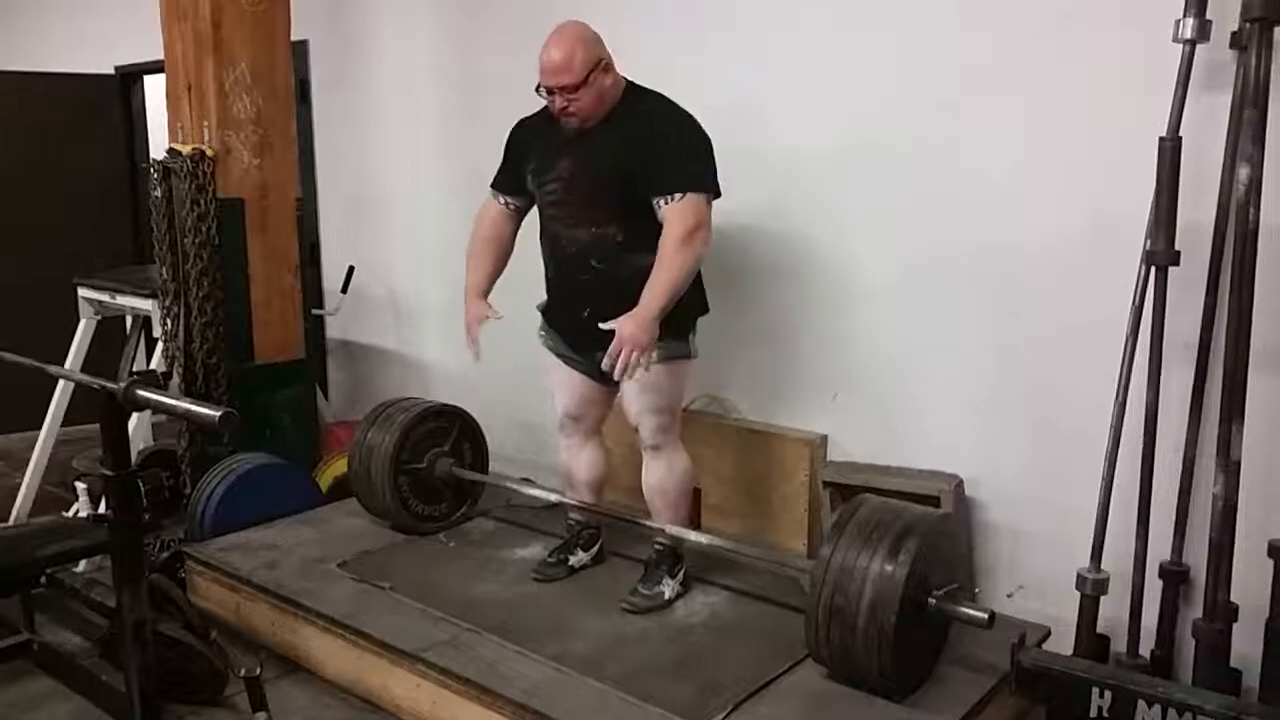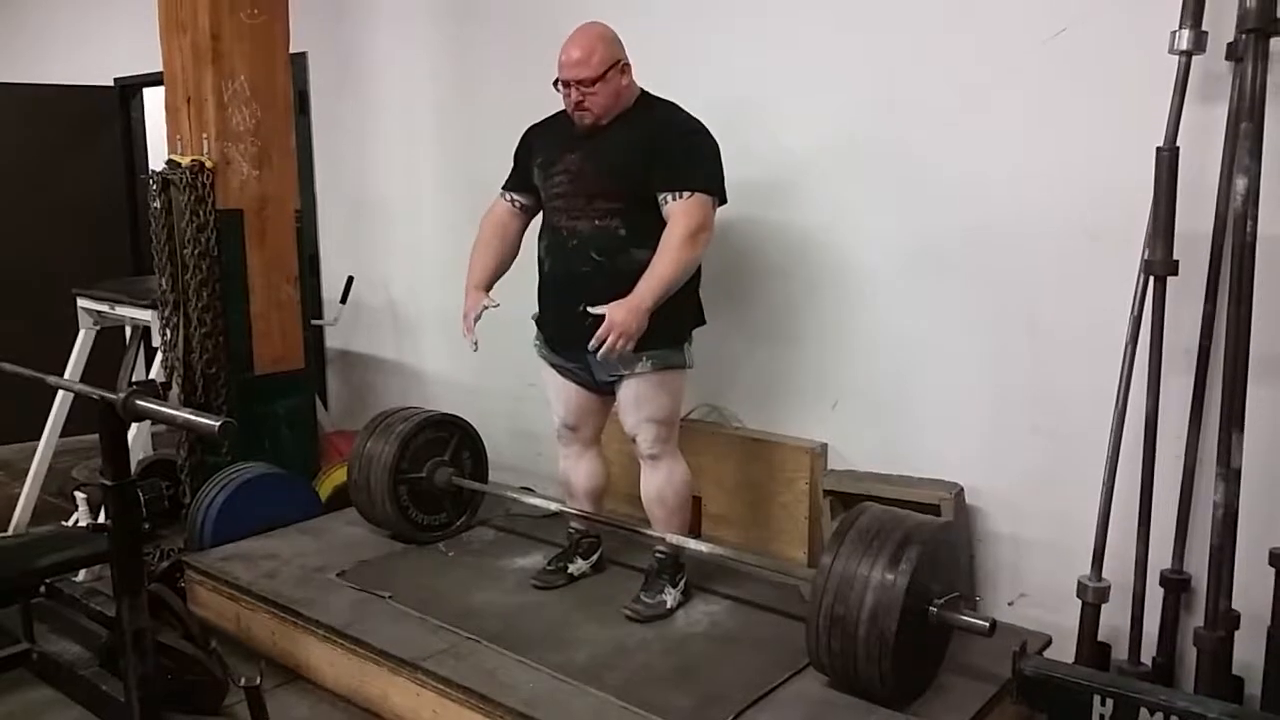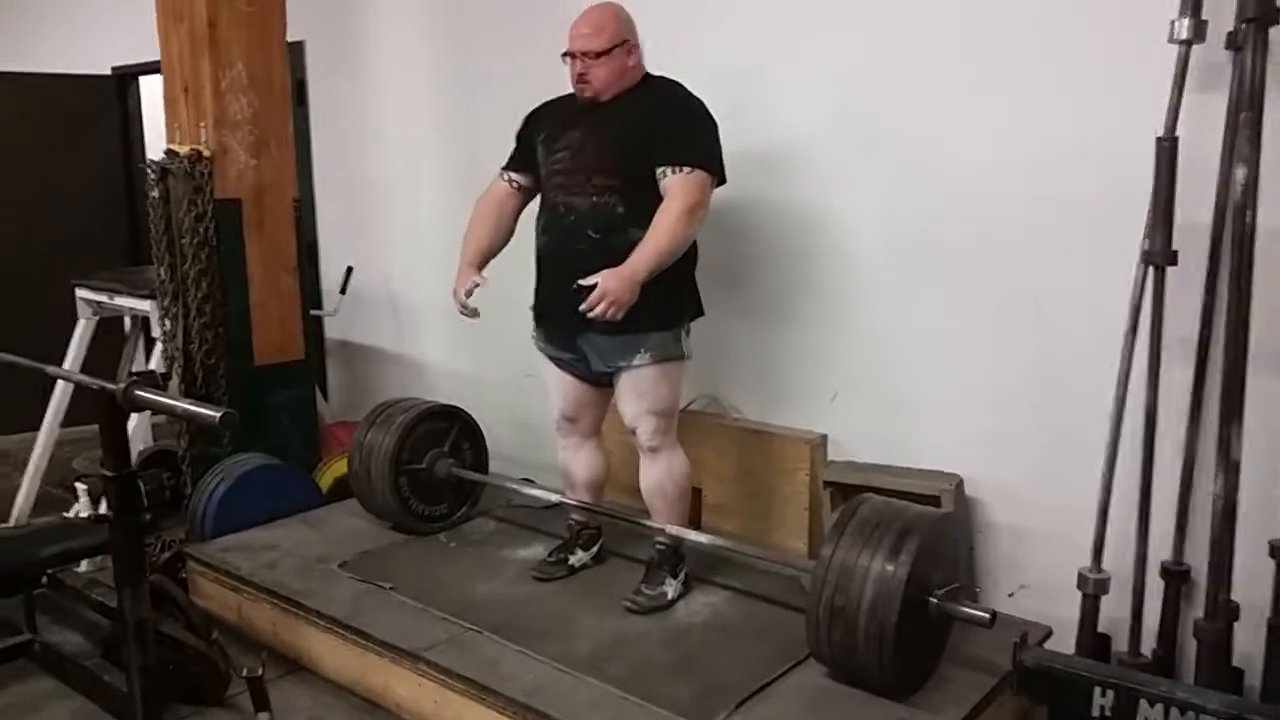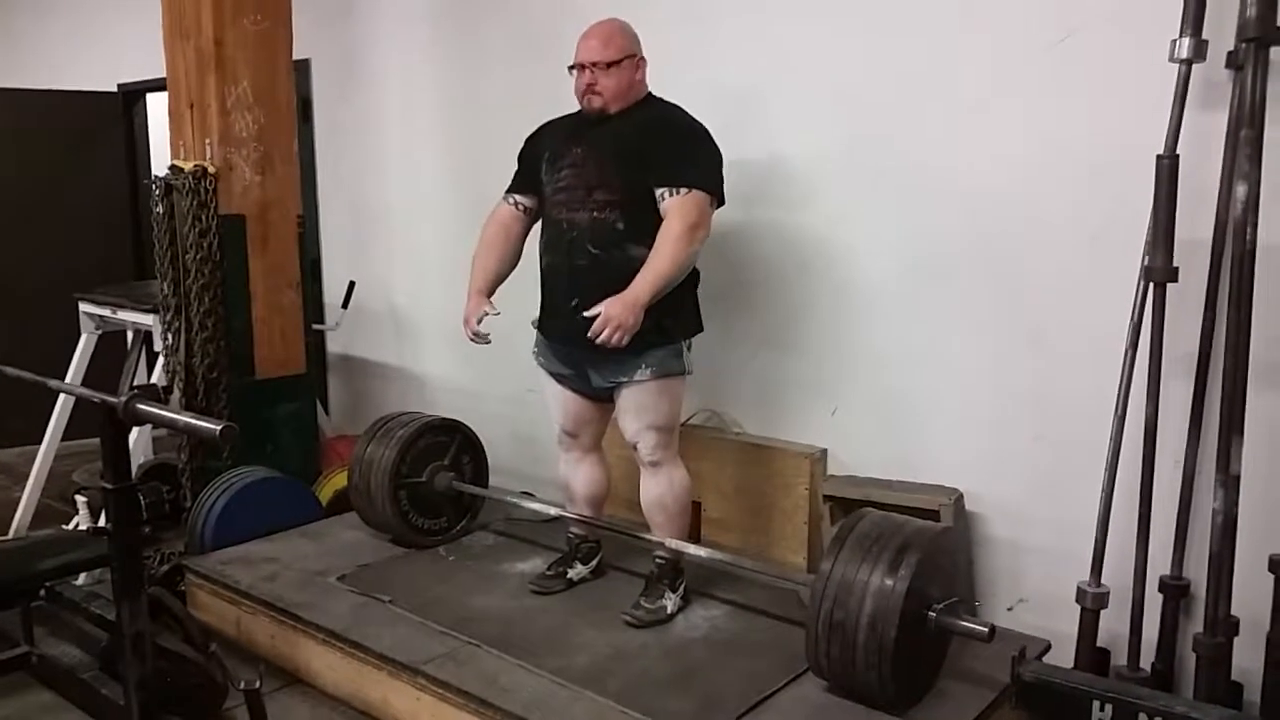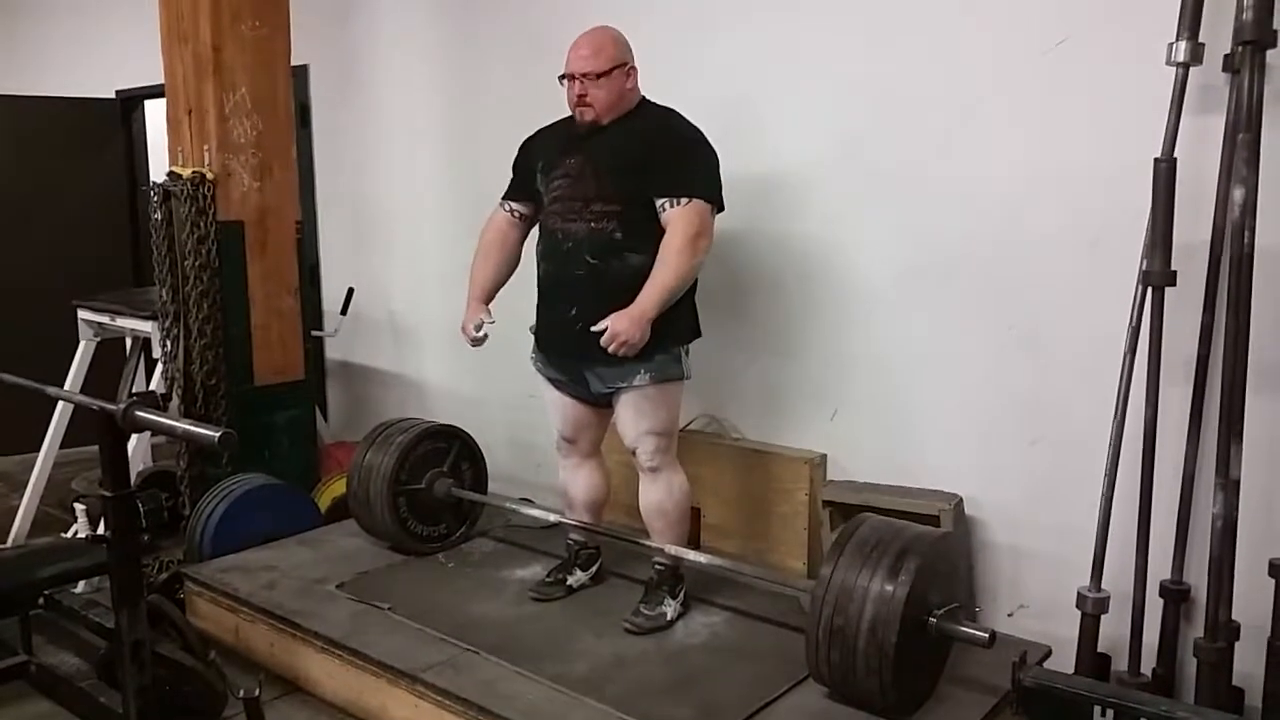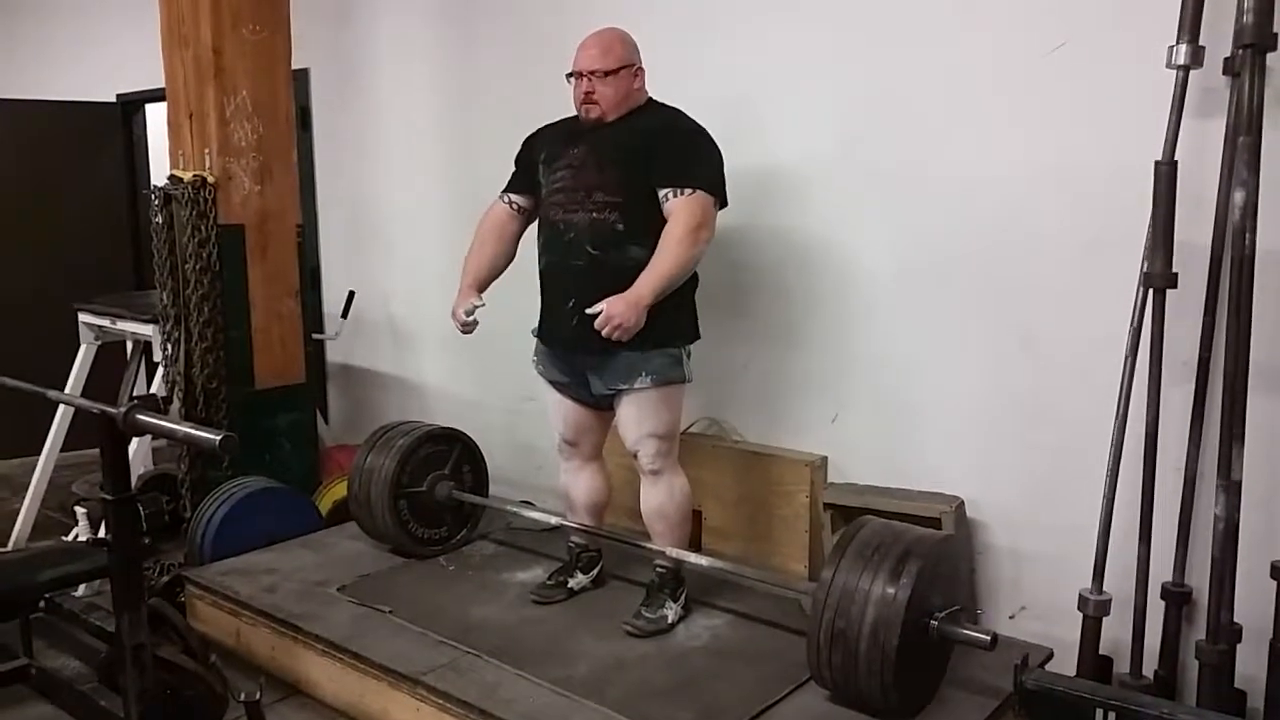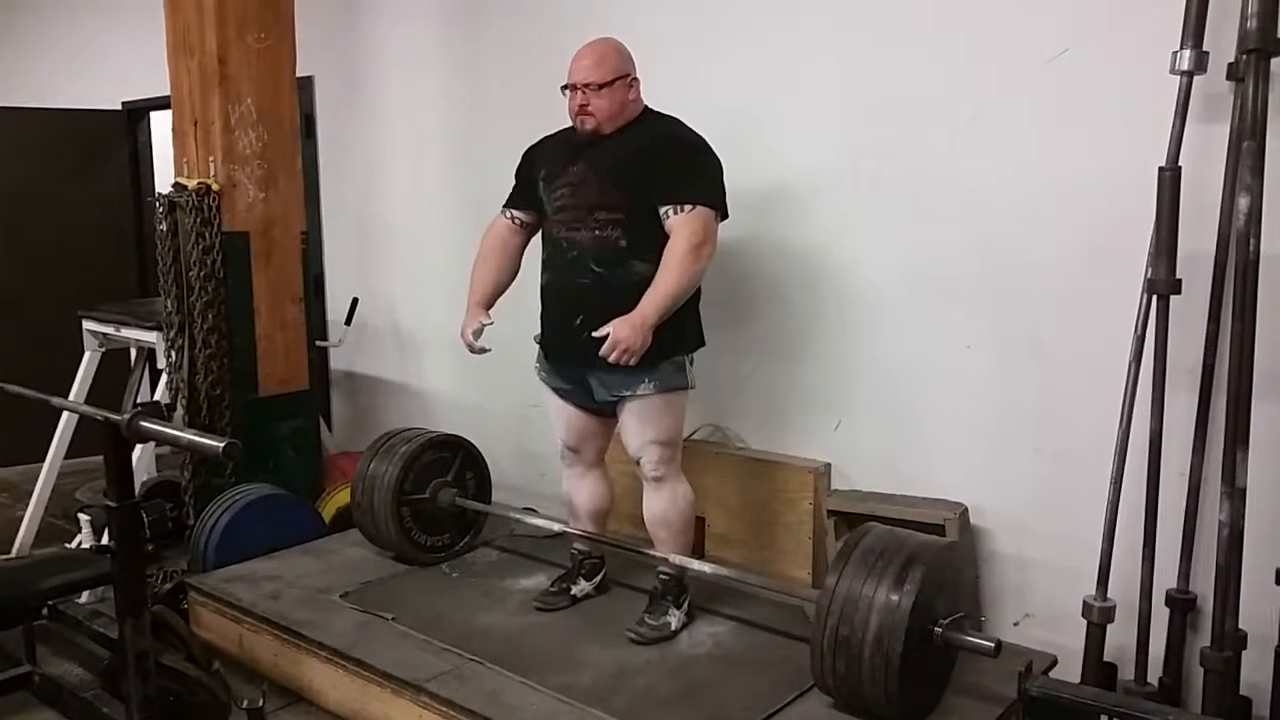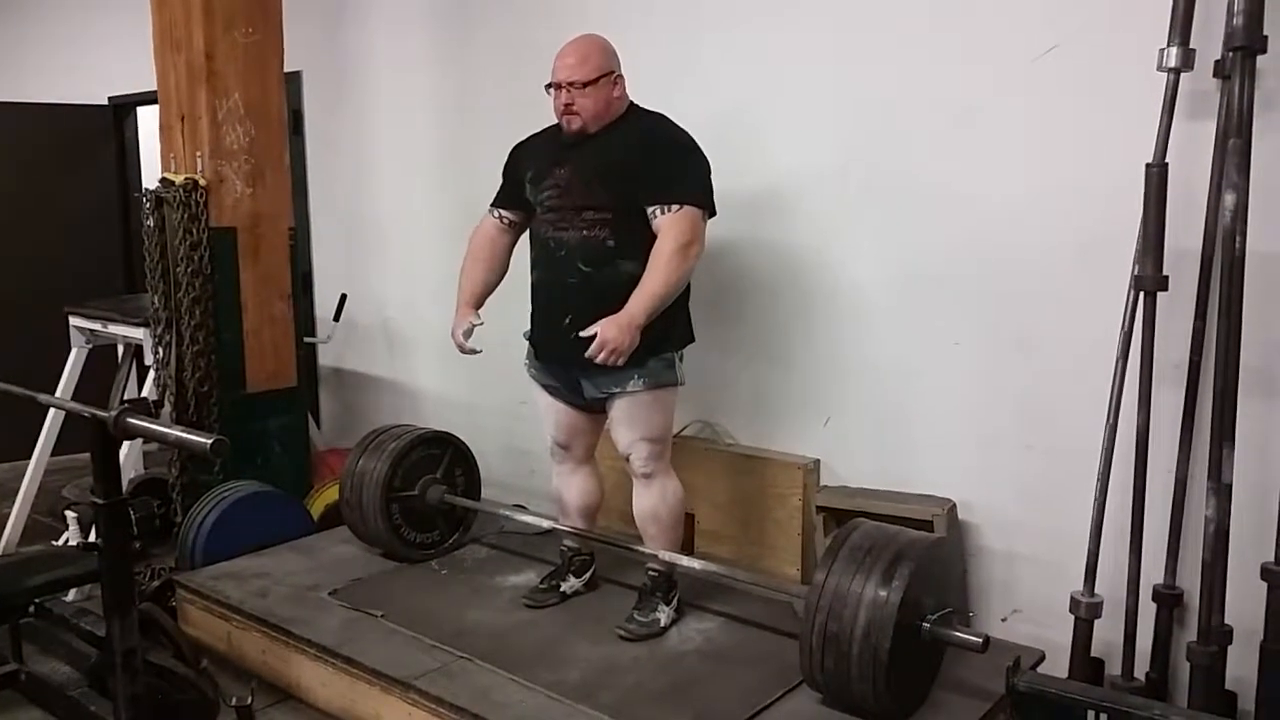
dt=0.5s
person 1, frame 1
left shoulder: (661, 127)
right shoulder: (531, 133)
left elbow: (687, 226)
right elbow: (499, 212)
left wrist: (647, 317)
right wrist: (476, 294)
left hip: (649, 319)
right hip: (568, 319)
left knee: (656, 436)
right knee: (573, 427)
left ankle: (669, 559)
right ankle: (583, 536)
person 1, frame 2
left shoulder: (672, 132)
right shoulder: (543, 137)
left elbow: (691, 226)
right elbow: (507, 213)
left wrist: (639, 305)
right wrist: (477, 286)
left hip: (644, 332)
right hip: (563, 328)
left knee: (654, 445)
right knee: (573, 437)
left ankle: (669, 569)
right ankle: (583, 545)
person 1, frame 3
left shoulder: (671, 110)
right shoulder: (548, 119)
left elbow: (688, 201)
right elbow: (505, 192)
left wrist: (632, 275)
right wrist: (470, 263)
left hip: (642, 316)
right hip: (561, 312)
left knee: (654, 436)
right knee: (573, 427)
left ankle: (670, 561)
right ankle: (583, 537)
person 1, frame 4
left shoulder: (672, 132)
right shoulder: (550, 138)
left elbow: (687, 223)
right elbow: (510, 216)
left wrist: (634, 301)
right wrist: (479, 291)
left hip: (643, 334)
right hip: (562, 330)
left knee: (654, 450)
right knee: (575, 443)
left ankle: (669, 574)
right ankle: (583, 550)
person 1, frame 5
left shoulder: (669, 139)
right shoulder: (544, 145)
left elbow: (689, 233)
right elbow: (507, 223)
left wrist: (642, 313)
right wrist: (477, 298)
left hip: (639, 339)
right hip: (560, 337)
left knee: (653, 456)
right knee: (573, 448)
left ankle: (668, 581)
right ankle: (582, 555)
person 1, frame 6
left shoulder: (673, 135)
right shoulder: (548, 142)
left elbow: (692, 224)
right elbow: (505, 216)
left wrist: (638, 299)
right wrist: (470, 286)
left hip: (642, 340)
right hip: (563, 335)
left knee: (654, 459)
right knee: (575, 451)
left ankle: (669, 583)
right ankle: (583, 559)
person 1, frame 7
left shoulder: (672, 147)
right shoulder: (547, 154)
left elbow: (693, 239)
right elbow: (508, 230)
left wrist: (643, 320)
right wrist: (478, 304)
left hip: (646, 350)
right hip: (565, 346)
left knee: (657, 465)
right knee: (577, 458)
left ankle: (672, 590)
right ankle: (586, 565)
person 1, frame 8
left shoulder: (659, 145)
right shoulder: (533, 153)
left elbow: (681, 239)
right elbow: (495, 230)
left wrist: (630, 321)
right wrist: (468, 304)
left hip: (635, 348)
right hip: (554, 344)
left knee: (647, 462)
right knee: (567, 455)
left ankle: (662, 586)
right ankle: (576, 563)
